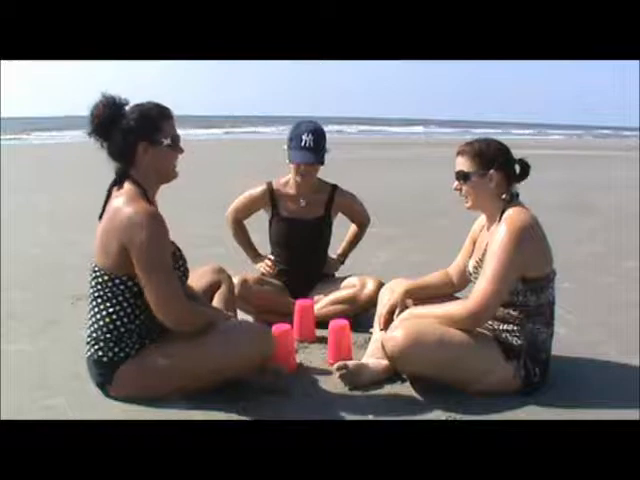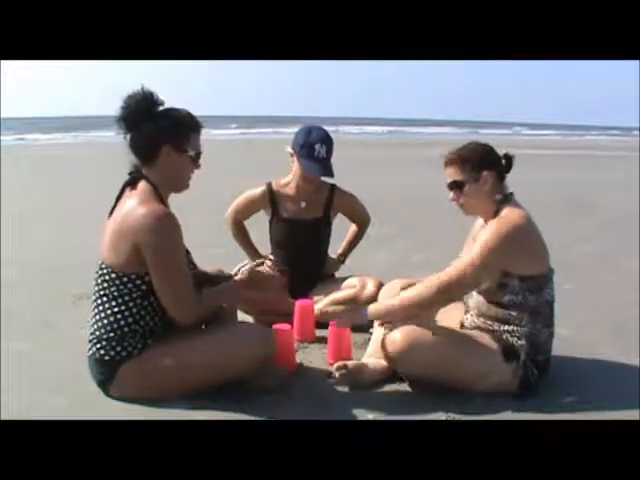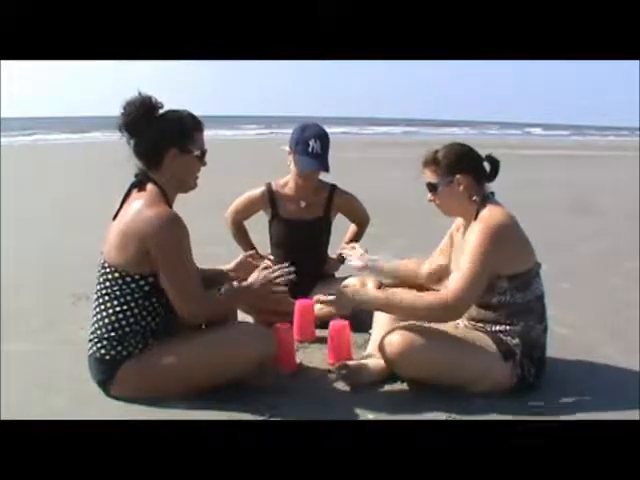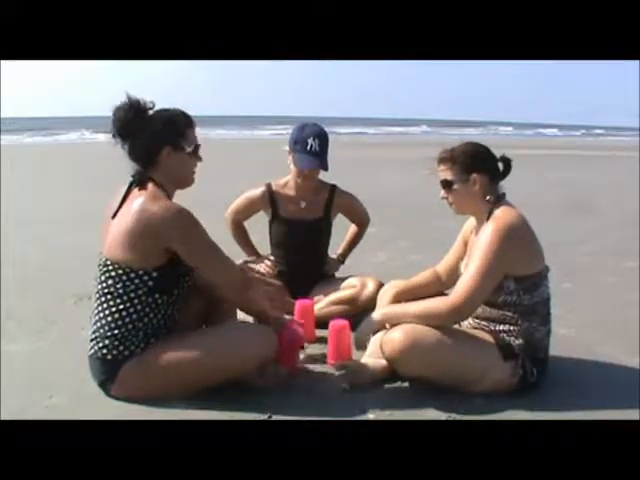
dt=1s
person 1, frame 1
left shoulder: (125, 197)
right shoulder: (142, 217)
left elbow: (169, 284)
right elbow: (175, 315)
left wrist: (216, 317)
right wrist: (221, 318)
left hip: (122, 347)
right hip: (125, 366)
left knee: (217, 276)
right knee: (258, 340)
left ankle: (220, 357)
person 1, frame 2
left shoulder: (136, 198)
right shoulder: (155, 218)
left elbow: (180, 279)
right elbow: (186, 311)
left wrist: (230, 280)
right wrist: (238, 285)
left hip: (122, 348)
right hip: (127, 366)
left knee: (219, 285)
right knee: (259, 342)
left ankle: (222, 358)
person 1, frame 3
left shoulder: (142, 199)
right shoulder: (161, 220)
right elbow: (193, 308)
left wrist: (227, 274)
right wrist: (248, 292)
left hip: (124, 350)
right hip: (127, 367)
left knee: (220, 285)
right knee: (260, 341)
left ankle: (222, 361)
person 1, frame 4
left shoulder: (134, 197)
right shoulder: (168, 215)
right elbow: (236, 284)
right wrist: (274, 318)
left hip: (120, 351)
right hip: (128, 367)
left knee: (215, 284)
right knee: (262, 341)
person 2, frame 1
left shoulder: (513, 227)
right shoulder: (487, 221)
left elbow: (475, 313)
right elbow: (454, 277)
left wrist: (413, 313)
right wrist: (405, 290)
left hip: (516, 359)
right hip: (489, 331)
left knee: (401, 338)
right knee: (394, 289)
left ankle: (385, 364)
right ankle: (375, 363)
person 2, frame 2
left shoulder: (506, 228)
right shoulder: (488, 220)
left elbow: (443, 288)
right elbow: (452, 279)
left wrist: (367, 312)
right wrist: (402, 289)
left hip: (515, 359)
left knee: (401, 341)
right knee: (395, 290)
left ankle: (381, 364)
right ankle: (374, 363)
person 2, frame 3
left shoulder: (489, 227)
right shoulder: (467, 220)
left elbow: (448, 307)
right elbow: (431, 272)
left wrist: (367, 298)
right wrist: (375, 265)
left hip: (511, 356)
left knee: (399, 344)
right knee: (394, 294)
left ankle: (381, 365)
right ankle: (374, 364)
person 2, frame 4
left shoulder: (501, 227)
right shoulder: (479, 221)
left elbow: (457, 309)
right elbow: (441, 275)
left wrist: (384, 314)
right wrist: (395, 295)
left hip: (512, 357)
right hip: (483, 328)
left knee: (399, 341)
right knee: (391, 291)
left ankle: (381, 363)
right ankle: (375, 362)
person 3, frame 1
left shoulder: (337, 198)
right shoulder: (268, 194)
left elbow: (362, 221)
right elbow: (233, 217)
left wrist: (340, 258)
right wrist: (256, 257)
left hip: (319, 286)
right hip: (278, 286)
left knee: (373, 289)
right knee: (236, 287)
left ankle: (283, 318)
right ankle: (329, 312)
person 3, frame 2
left shoulder: (336, 198)
right shoulder: (268, 195)
left elbow: (363, 221)
right elbow: (233, 217)
left wrist: (340, 258)
right wrist: (256, 258)
left hip: (320, 286)
right hip: (279, 286)
left knee: (373, 289)
left ankle: (285, 317)
person 3, frame 3
left shoulder: (335, 198)
right shoulder: (267, 195)
left elbow: (362, 221)
right elbow: (233, 217)
left wrist: (339, 258)
left hip: (319, 285)
left ankle: (288, 318)
right ankle: (324, 313)
person 3, frame 4
left shoulder: (336, 198)
right shoulder: (267, 195)
left elbow: (362, 221)
right elbow: (233, 217)
left wrist: (340, 258)
right wrist: (255, 258)
left hip: (319, 285)
left knee: (373, 289)
right ankle: (330, 312)
